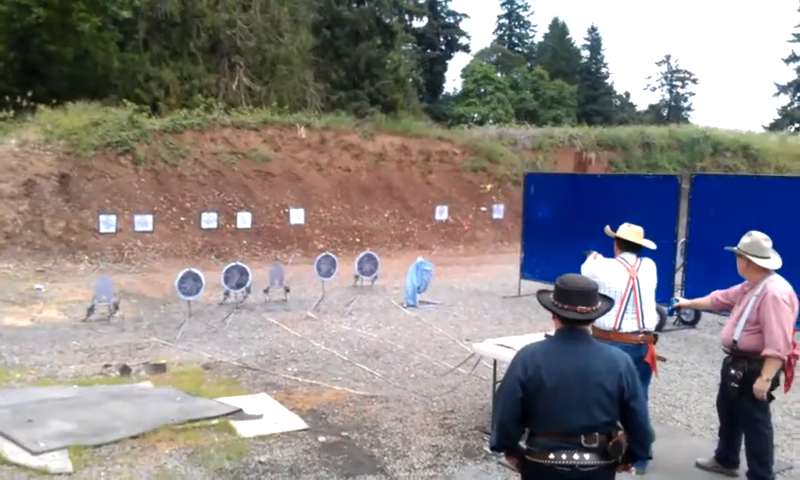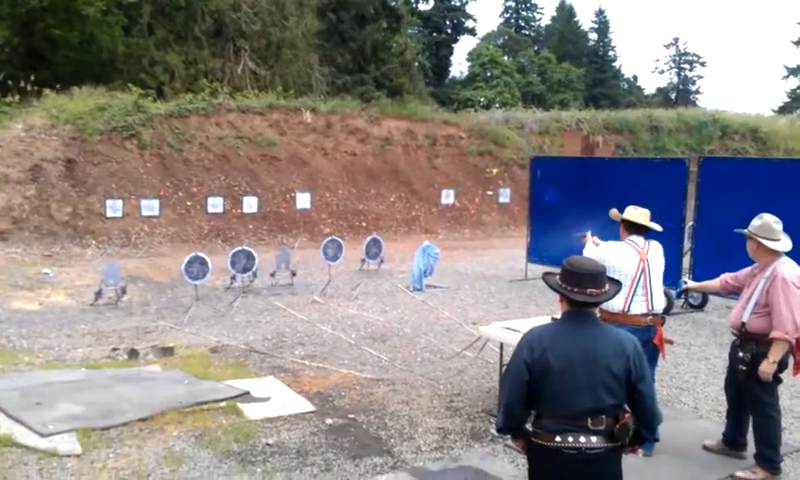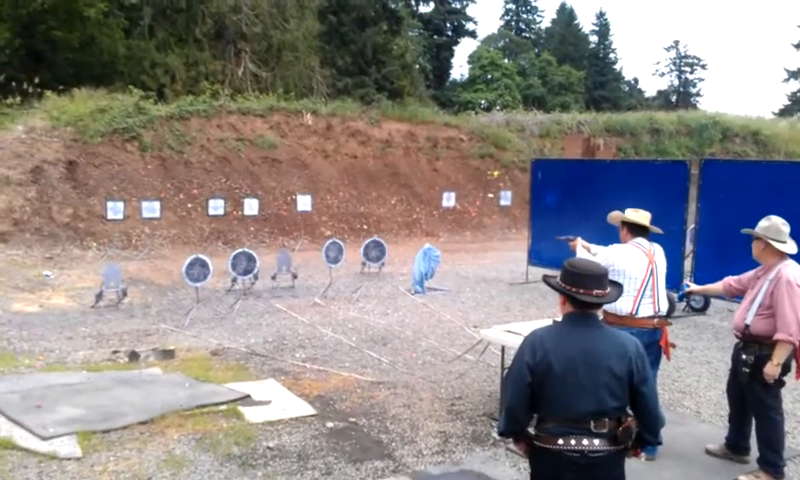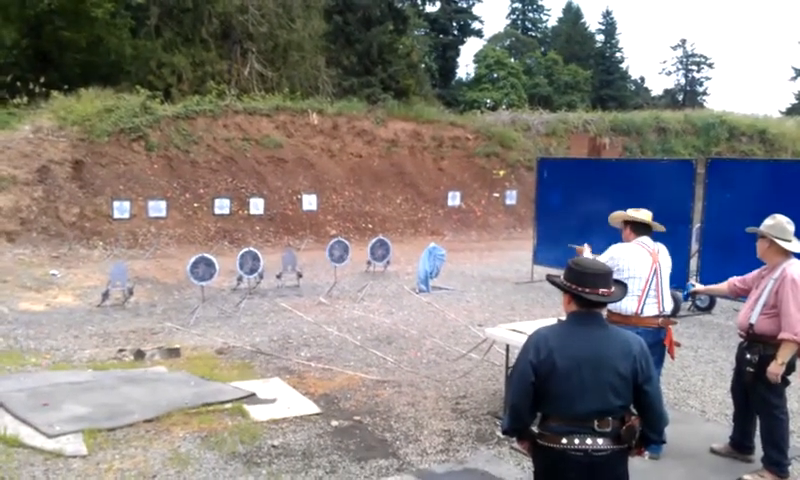
dt=1s
person 1, frame 1
left shoulder: (775, 292)
right shoulder: (750, 286)
left elbow: (778, 343)
right elbow: (719, 299)
left wrist: (765, 378)
right wrist: (689, 303)
left hip: (755, 368)
right hip: (736, 363)
left knee: (755, 424)
right knee: (727, 412)
right ankle: (725, 460)
person 1, frame 2
right shoulder: (759, 269)
right elbow: (728, 281)
left wrist: (772, 360)
right wrist: (697, 285)
left hip: (763, 350)
right hip: (744, 345)
left knee: (763, 407)
right knee: (735, 396)
right ankle: (732, 443)
person 1, frame 3
right shoulder: (763, 272)
right elbow: (732, 284)
left wrist: (776, 363)
right wrist: (700, 289)
left hip: (765, 354)
right hip: (746, 348)
left knee: (766, 410)
right knee: (737, 399)
right ankle: (736, 447)
person 1, frame 4
right shoulder: (768, 271)
right elbow: (737, 285)
right wrist: (705, 289)
left hip: (769, 353)
right hip: (751, 348)
left knee: (770, 409)
right knee: (742, 398)
right ankle: (740, 446)
person 2, frame 1
left shoulder: (601, 267)
right shoulder: (649, 267)
left elbow: (586, 275)
left wrist: (591, 260)
left hip: (608, 344)
right hip: (641, 346)
right ankle: (638, 459)
person 2, frame 2
left shoulder: (611, 251)
right shoulder: (656, 250)
left elbow: (591, 260)
left wrist: (589, 244)
right wrist: (599, 243)
left hip: (618, 328)
right hip: (649, 328)
right ankle: (645, 442)
person 2, frame 3
left shoulder: (617, 253)
right shoulder: (657, 252)
left wrist: (580, 249)
right wrist: (589, 246)
left hip: (622, 330)
right hip: (653, 331)
right ankle: (648, 446)
person 2, frame 4
left shoulder: (619, 252)
right shoulder: (662, 252)
left wrist: (586, 255)
right wrist: (605, 260)
left hip: (624, 329)
right hip: (657, 329)
right ankle: (654, 444)
person 3, frame 1
left shoulder: (528, 358)
right shoulder: (619, 362)
left elbow: (506, 415)
right elbow: (639, 420)
left wrist: (511, 450)
right wrist: (631, 456)
person 3, frame 2
left shoulder: (535, 341)
right shoulder: (626, 344)
left elbow: (512, 398)
right elbow: (646, 403)
left wrist: (518, 433)
right wrist: (637, 440)
left hip: (550, 453)
right hip: (603, 456)
person 3, frame 3
left shoulder: (537, 343)
right shoulder: (628, 346)
left elbow: (514, 400)
right elbow: (648, 406)
left wrist: (519, 436)
right wrist: (641, 441)
left hip: (552, 456)
right hip: (606, 460)
person 3, frame 4
left shoulder: (542, 342)
right shoulder: (633, 346)
left elbow: (518, 399)
right elbow: (652, 404)
left wrist: (522, 434)
right wrist: (646, 440)
left hip: (556, 455)
right hip: (610, 458)
